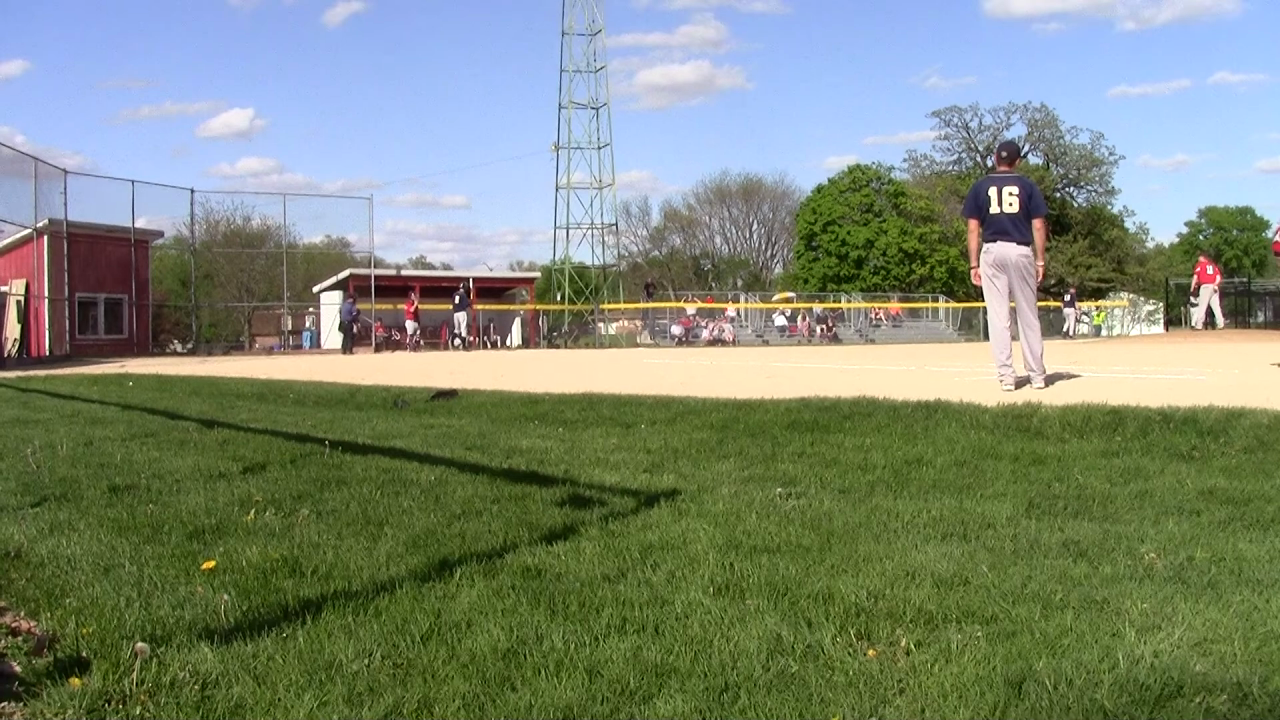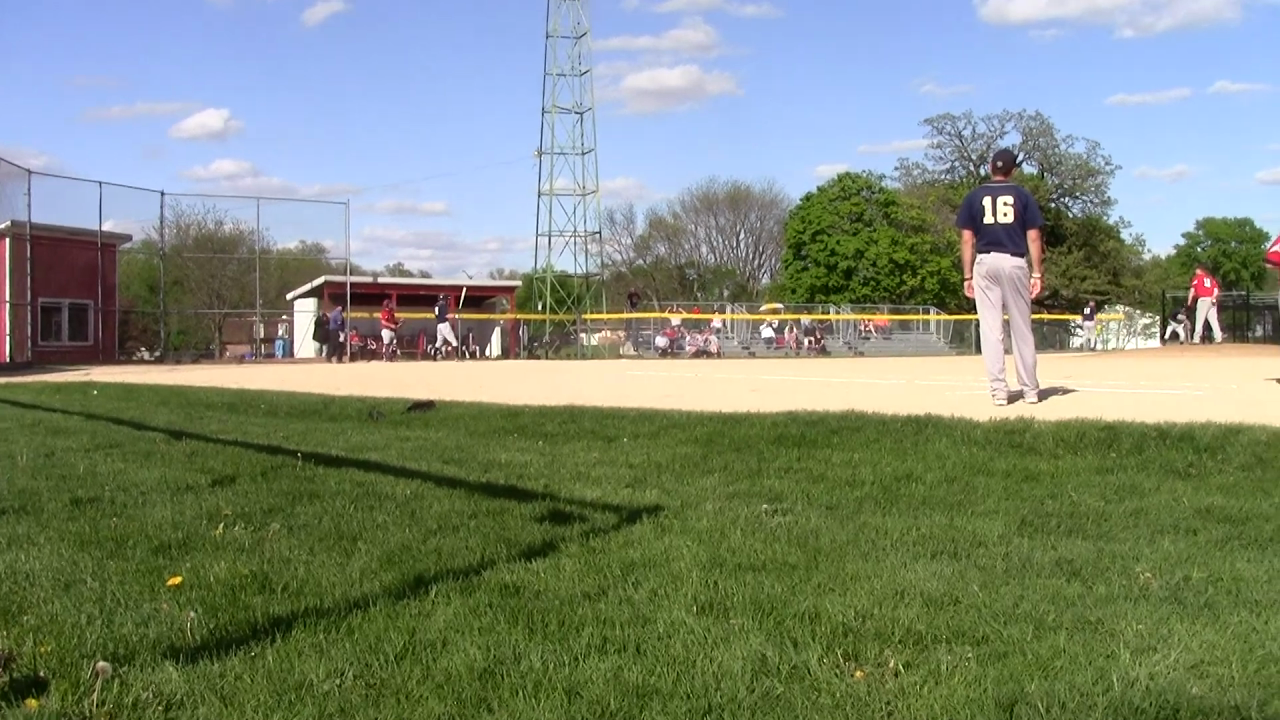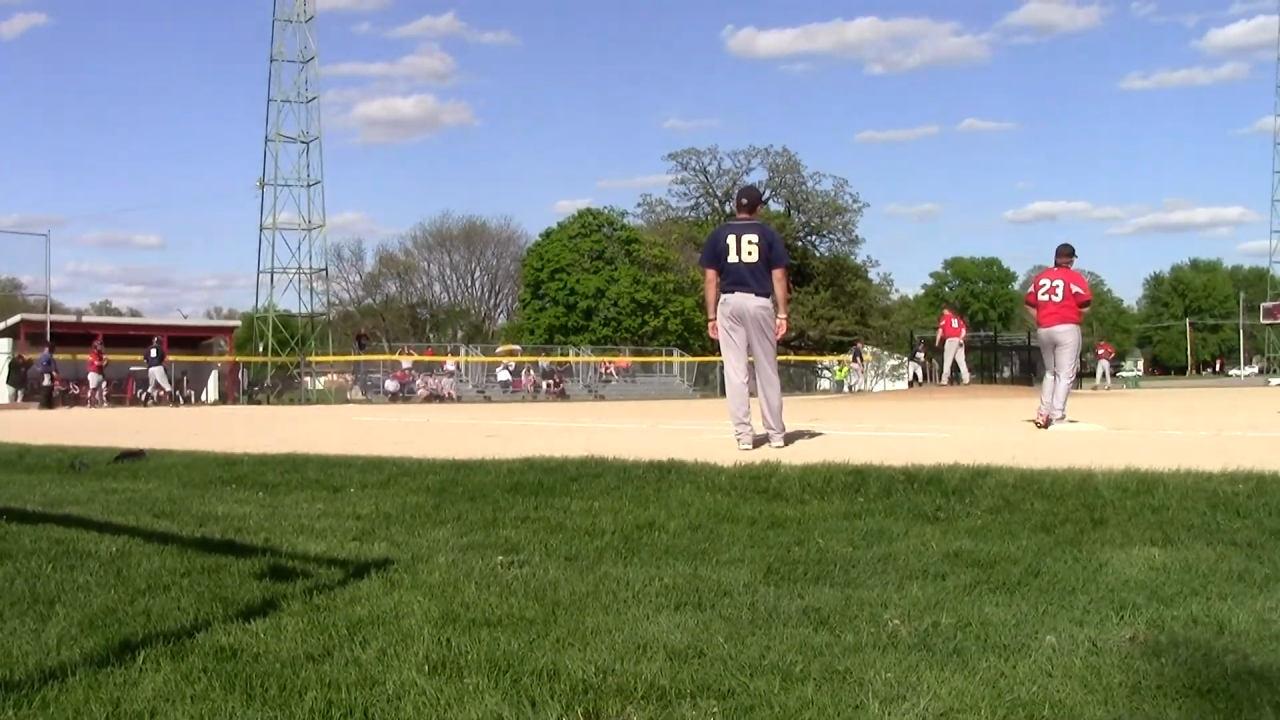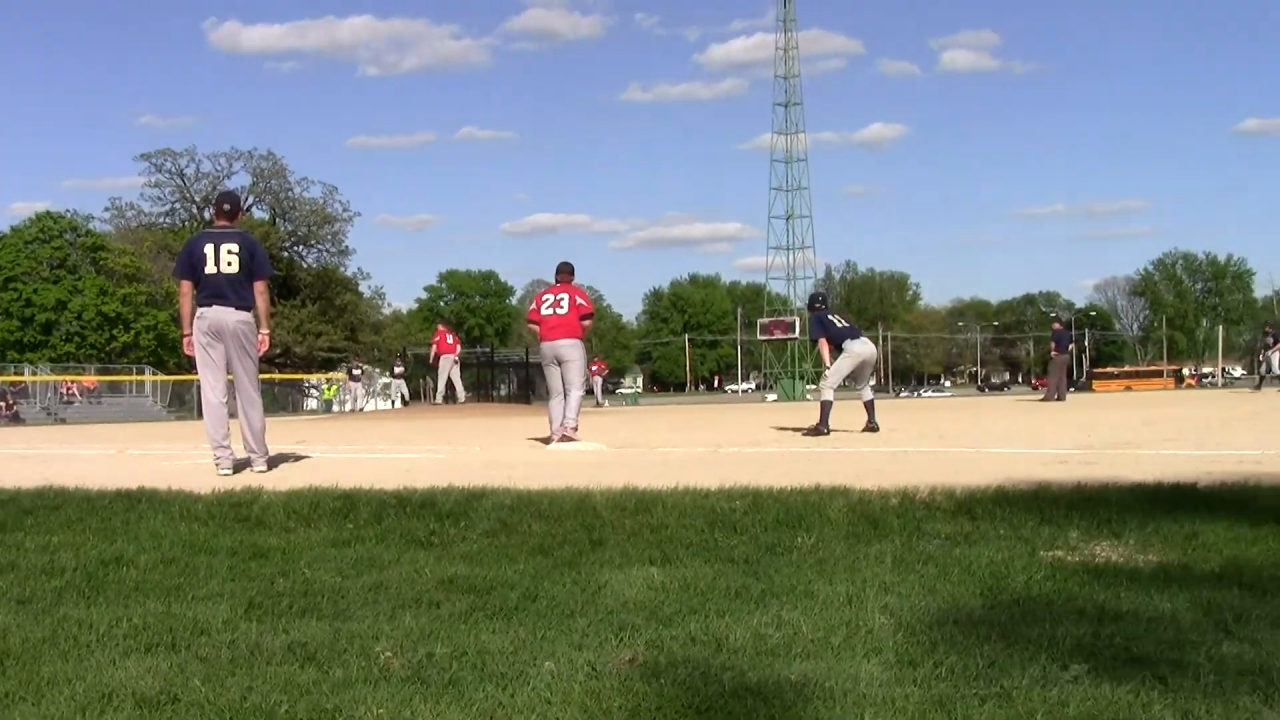
dt=1s
person 1, frame 1
left shoulder: (980, 187)
right shoulder: (1027, 186)
left elbow: (973, 229)
right elbow: (1038, 226)
left wrist: (974, 264)
right wrist: (1040, 261)
left hip: (992, 252)
right hip: (1021, 252)
left knee: (998, 316)
right knee: (1028, 315)
left ankle: (1006, 375)
right ankle: (1037, 374)
person 1, frame 2
left shoulder: (974, 196)
right shoulder: (1023, 196)
left elbow: (967, 239)
right elbow: (1033, 237)
left wrist: (967, 275)
right wrist: (1037, 273)
left hip: (985, 263)
right hip: (1015, 264)
left knee: (990, 329)
right knee: (1021, 328)
left ankle: (998, 390)
right ankle: (1030, 389)
person 1, frame 3
left shoulder: (718, 235)
right shoulder: (768, 233)
left elbow: (711, 279)
right elbow: (779, 277)
left wrist: (711, 316)
right wrist: (782, 313)
left hip: (729, 304)
right hip: (760, 304)
left knee: (735, 371)
right knee: (767, 371)
left ankle: (743, 434)
right ankle: (776, 433)
person 1, frame 4
left shoulder: (195, 243)
right shoulder: (250, 243)
left elbow: (185, 292)
right elbow: (261, 290)
left wrist: (186, 331)
right wrist: (265, 329)
left hip: (206, 318)
right hip: (240, 318)
left knee: (213, 391)
right knee: (248, 390)
left ankle: (223, 458)
right ankle: (258, 457)
